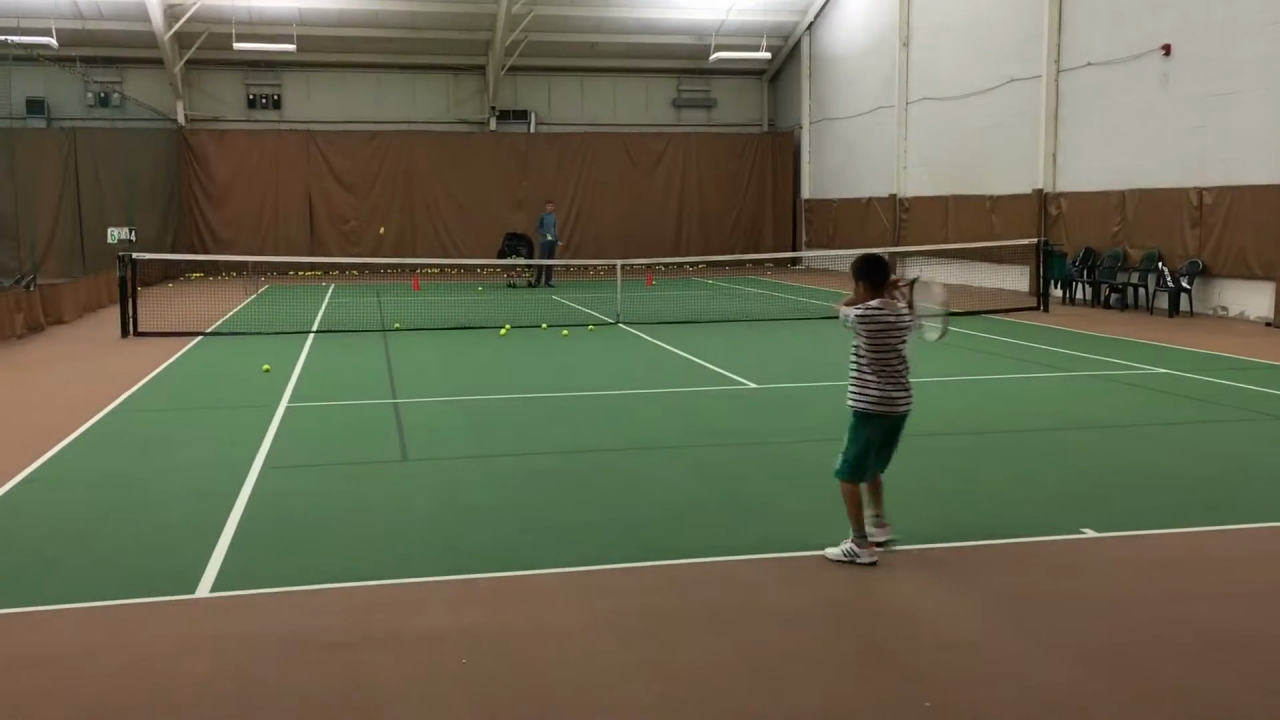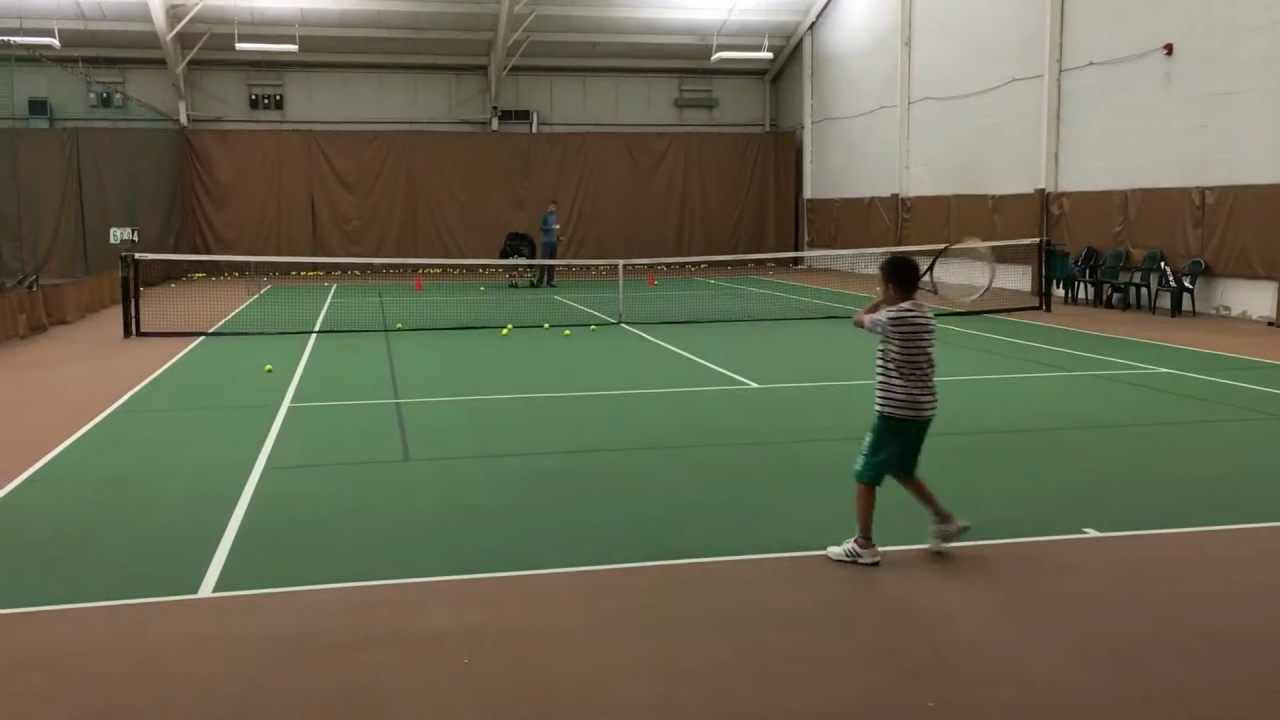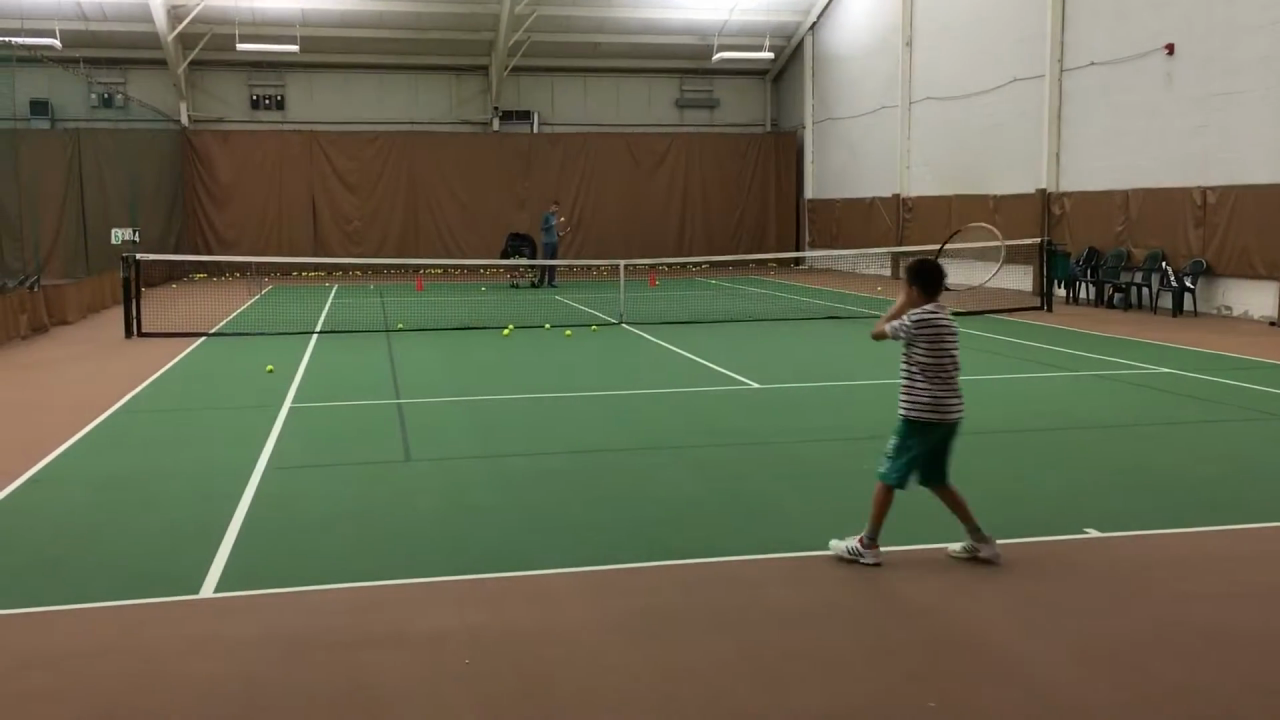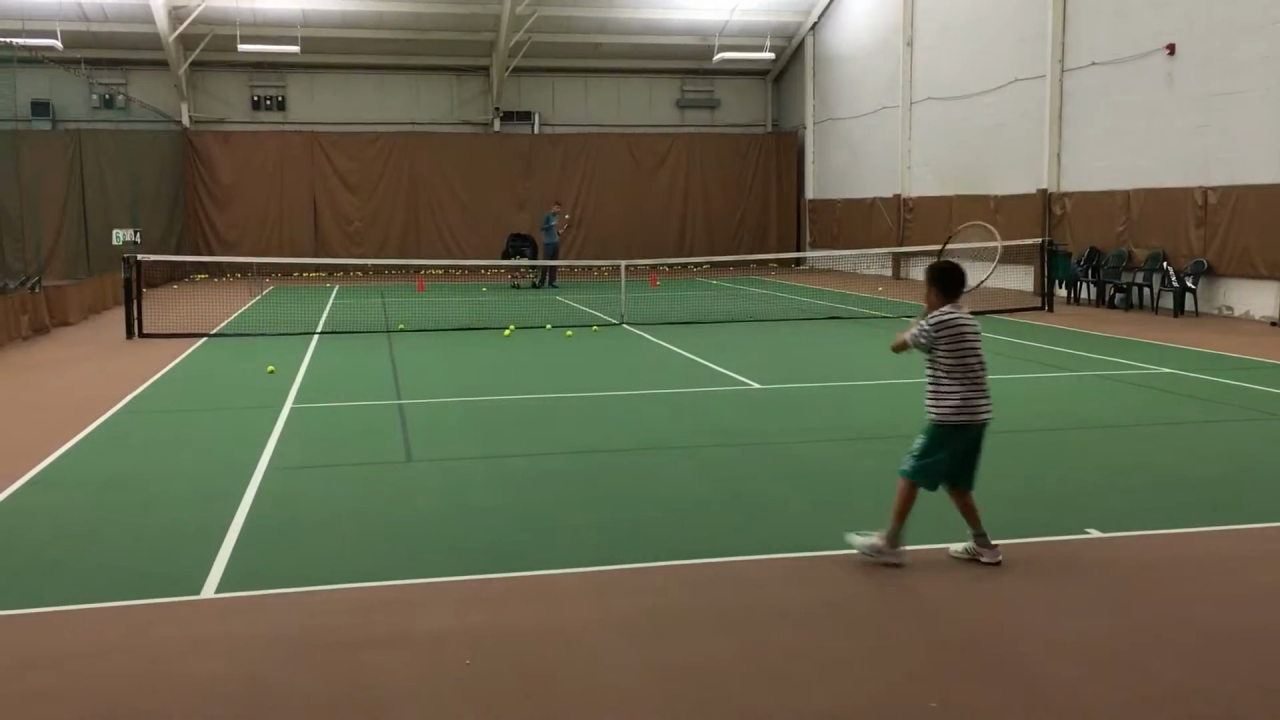
dt=0.1s
person 1, frame 1
left shoulder: (864, 315)
right shoulder: (902, 313)
left elbow: (842, 308)
left wrist: (861, 294)
right wrist: (891, 289)
left hip: (872, 406)
right hip: (899, 404)
left knee: (848, 473)
right knee: (869, 465)
left ankle: (861, 545)
right ankle: (878, 522)
person 1, frame 2
left shoulder: (893, 317)
right shoulder: (924, 315)
left elbow: (860, 319)
left wrist: (884, 299)
right wrist: (907, 291)
left hip: (896, 409)
right hip: (923, 408)
left knee: (866, 475)
right knee: (901, 470)
left ankle: (863, 545)
right ankle: (944, 521)
person 1, frame 3
left shoulder: (916, 320)
right shoulder: (945, 319)
left elbow: (877, 331)
left wrist: (899, 306)
left hip: (922, 415)
right hip: (948, 412)
left knee: (888, 477)
right knee: (935, 480)
left ankle: (867, 545)
right ankle: (980, 540)
person 1, frame 4
left shoulder: (937, 322)
right shoulder: (968, 321)
left elbow: (897, 345)
left wrist: (918, 323)
left hip: (951, 417)
right hip: (977, 414)
left knee: (911, 475)
right knee: (956, 482)
left ankle: (889, 543)
right ankle: (983, 545)
